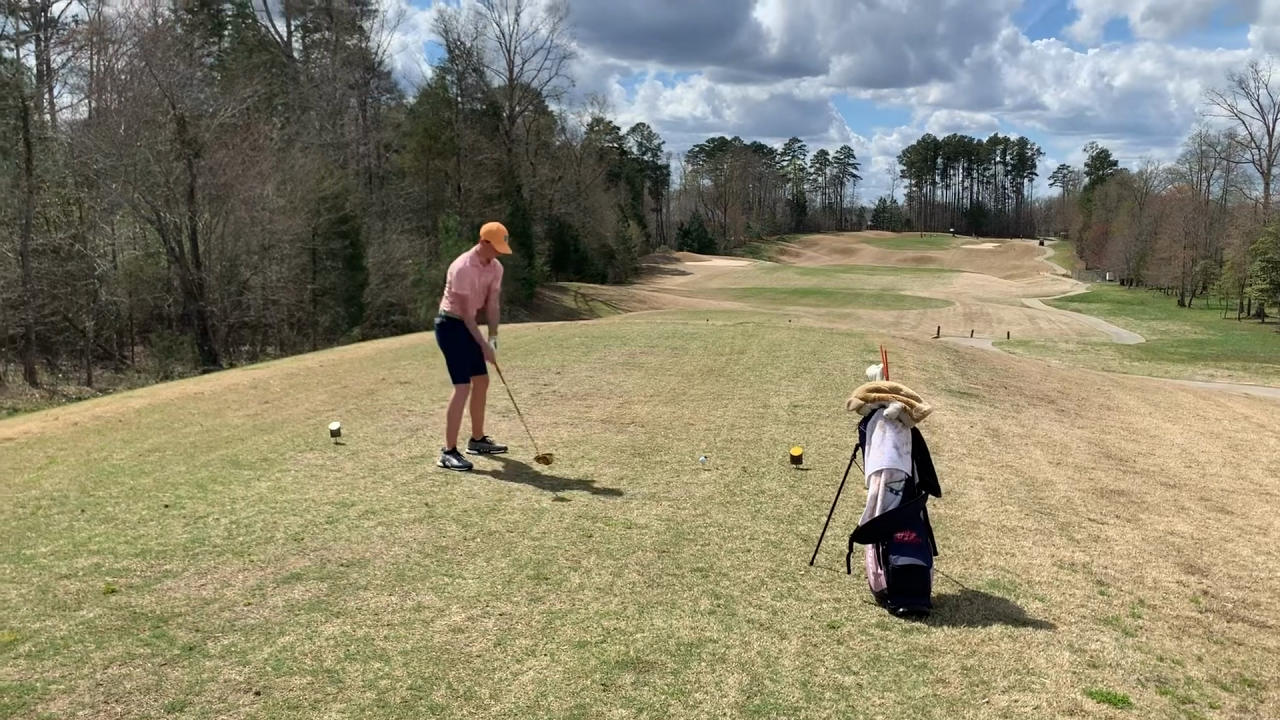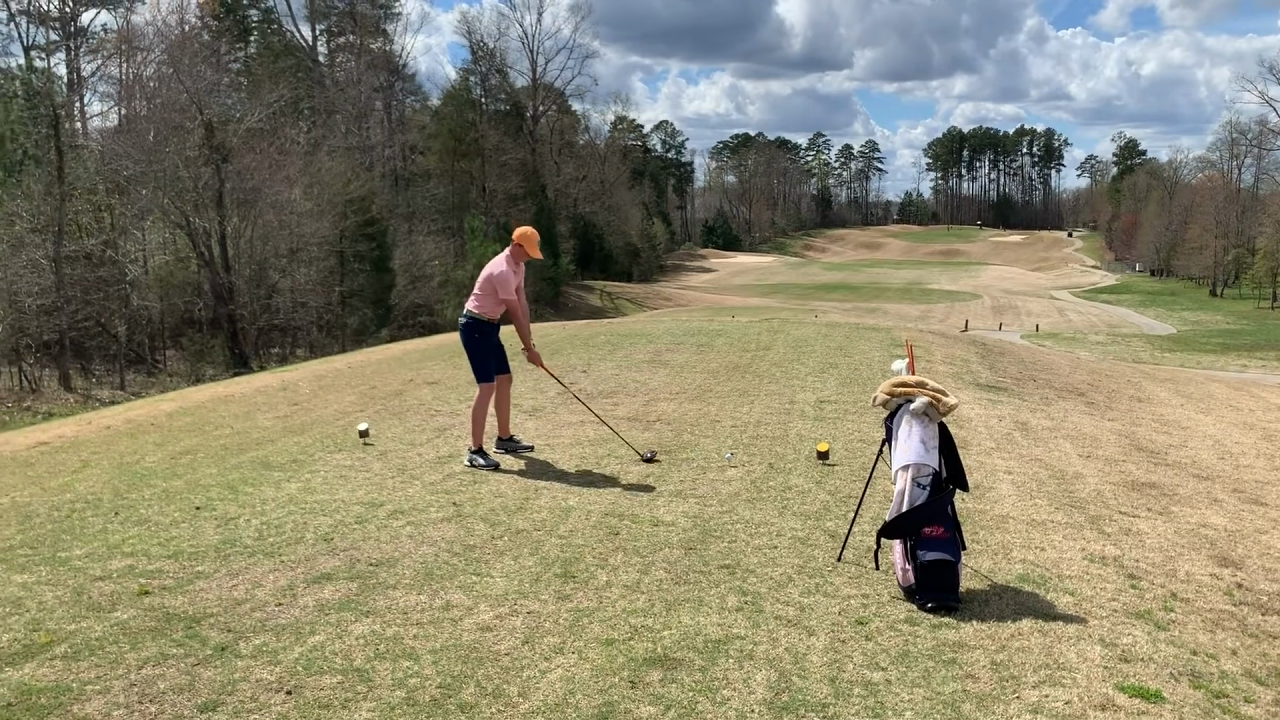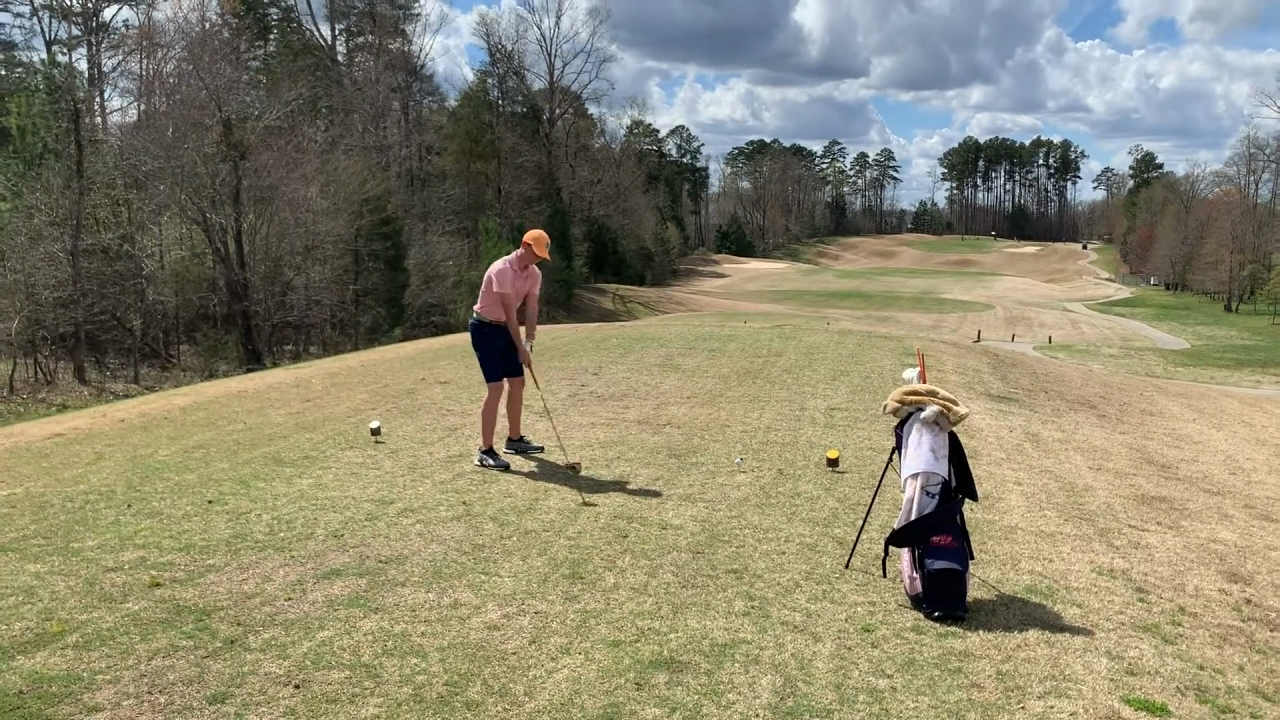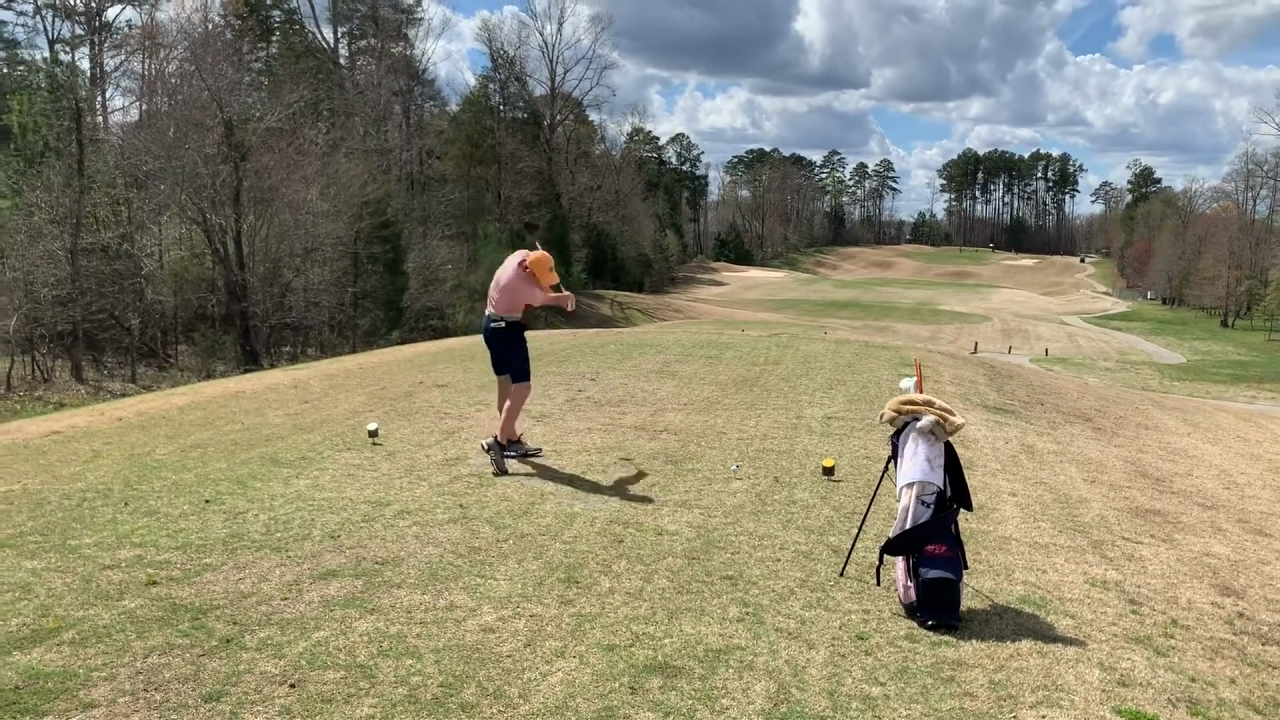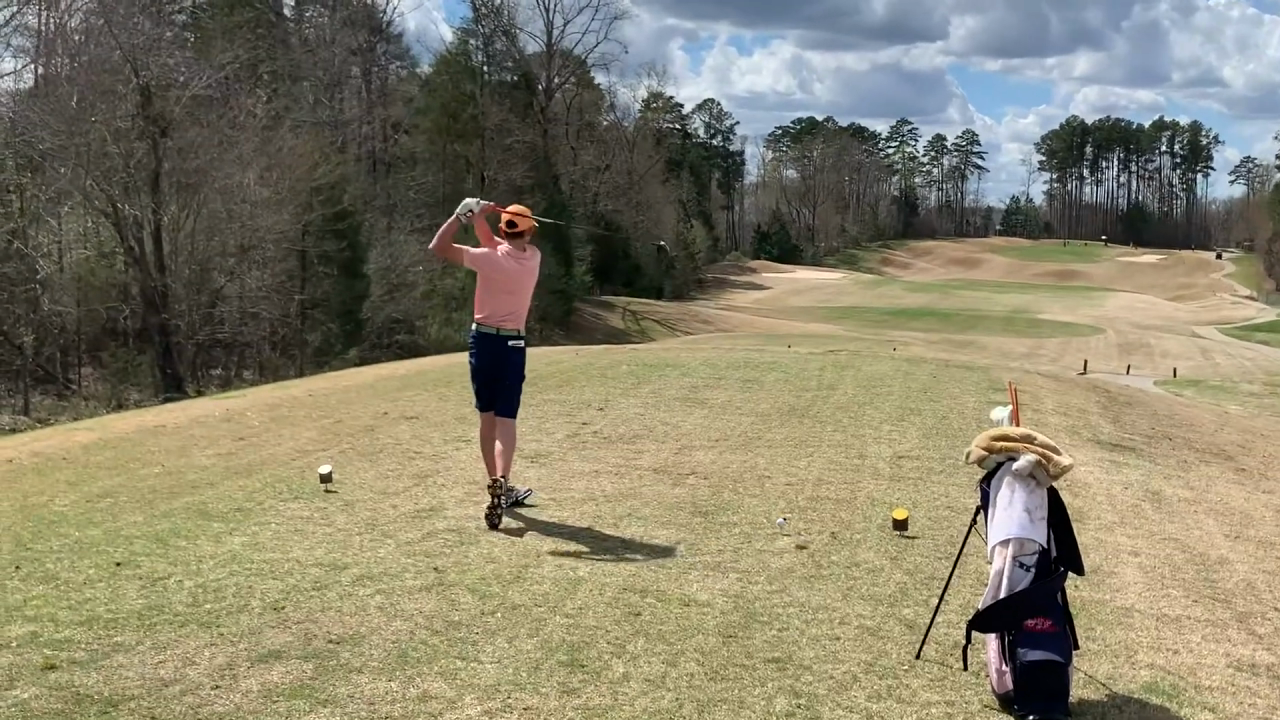
dt=1s
person 1, frame 1
left shoulder: (496, 268)
right shoulder: (462, 267)
left elbow: (492, 305)
right elbow: (466, 311)
left wrist: (492, 339)
right wrist: (483, 344)
left hip: (471, 329)
right hip: (450, 326)
left knee: (481, 382)
right knee: (463, 387)
left ankle: (477, 439)
right ankle: (448, 451)
person 1, frame 2
left shoulder: (518, 267)
right shoulder: (502, 271)
left elbow: (523, 305)
right elbow: (515, 314)
left wrist: (529, 342)
right wrist: (529, 349)
left hip: (489, 327)
right hip: (475, 327)
left knee: (505, 381)
right knee: (487, 387)
left ankle: (504, 438)
right ankle: (475, 451)
person 1, frame 3
left shoulder: (535, 274)
right shoulder: (502, 268)
left elbow: (531, 309)
right elbow: (509, 311)
left wrist: (528, 342)
right wrist: (520, 346)
left hip: (504, 329)
right hip: (485, 329)
left knee: (517, 383)
right knee: (496, 388)
left ankle: (514, 438)
right ankle: (485, 451)
person 1, frame 4
left shoulder: (521, 256)
right shoulder: (525, 286)
right elbow: (547, 298)
left wrist: (562, 297)
right wrist: (566, 297)
left hip: (492, 327)
right hip: (507, 329)
left knee: (506, 385)
right knee: (521, 389)
left ankle: (511, 439)
right ankle: (499, 441)
person 1, frame 5
left shoulder: (490, 258)
right shoulder: (534, 257)
left elbow: (437, 248)
right elbow: (488, 240)
left wrist: (462, 214)
right wrist: (479, 216)
left hip: (484, 340)
right hip: (513, 344)
left knee: (488, 418)
right knee: (505, 419)
